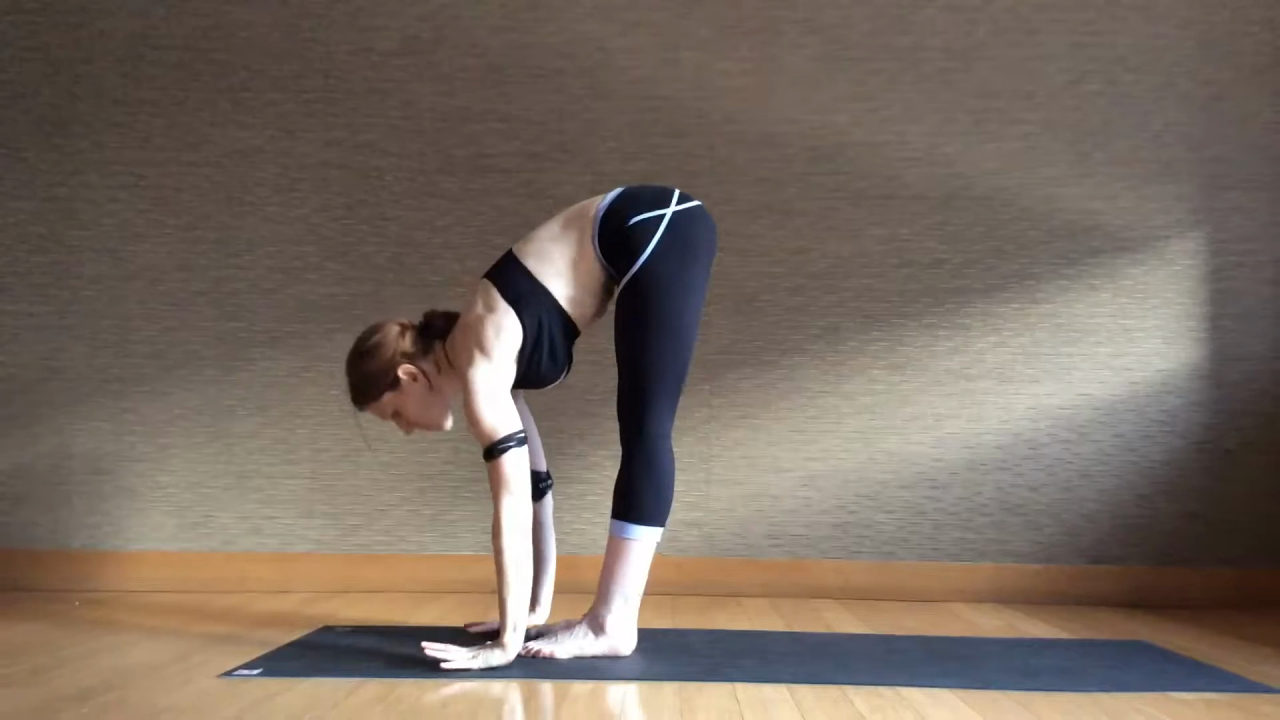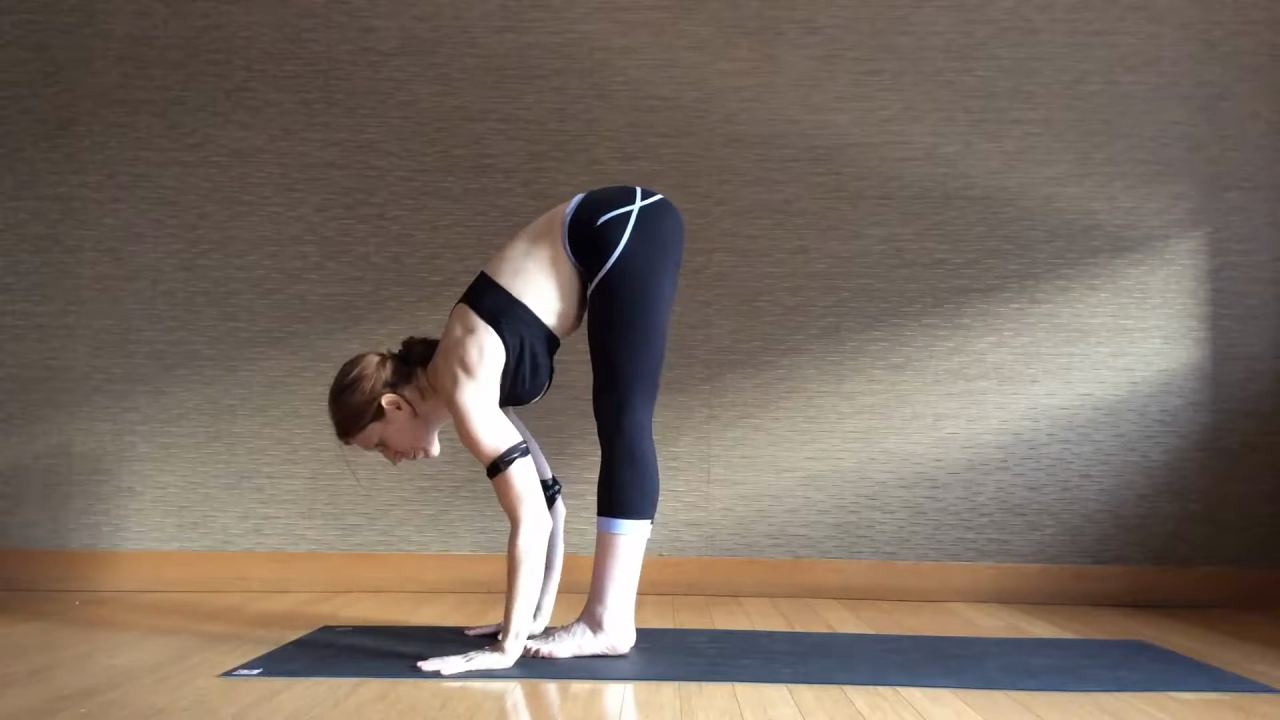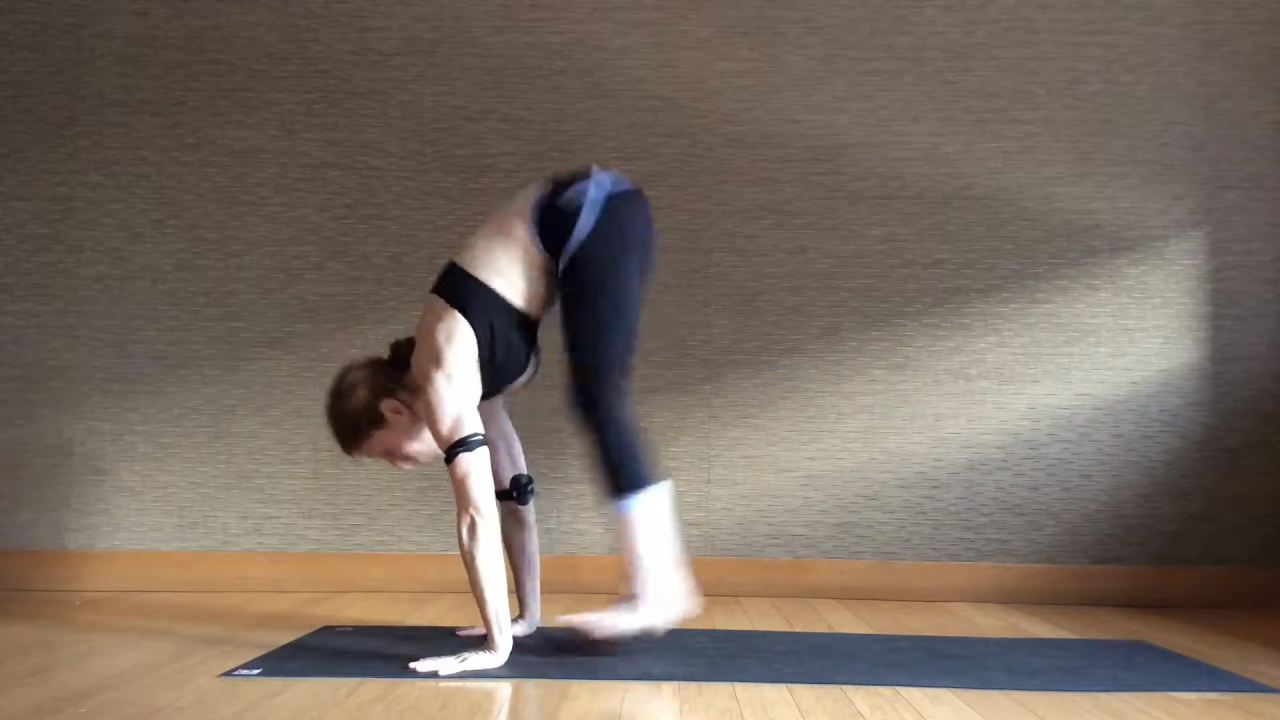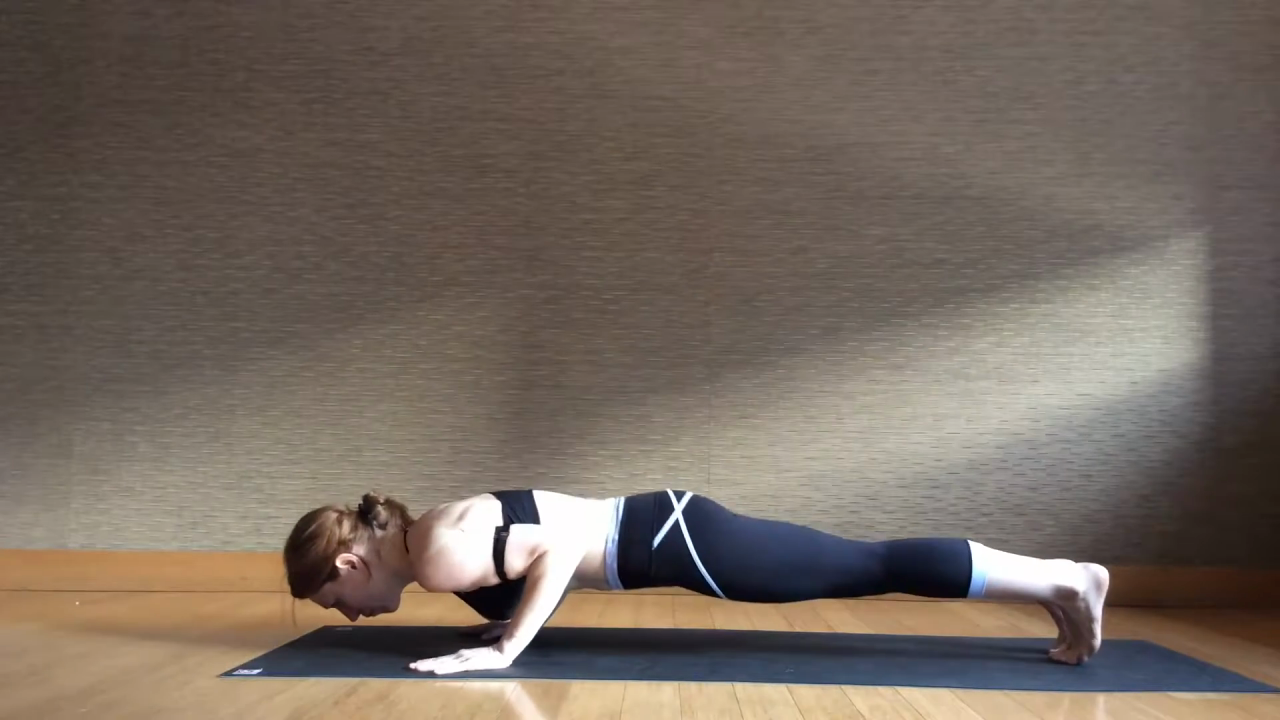
dt=1s
person 1, frame 1
left shoulder: (477, 367)
right shoulder: (491, 360)
left elbow: (513, 509)
right elbow: (534, 485)
left wrist: (509, 641)
right wrist: (537, 607)
left hip: (661, 231)
right hip: (656, 229)
left knee: (645, 431)
right knee: (642, 433)
left ankle: (610, 624)
right ankle: (614, 617)
person 1, frame 2
left shoulder: (462, 390)
right shoulder: (469, 380)
left elbow: (530, 520)
right elbow: (545, 496)
left wrist: (509, 647)
right wrist: (536, 617)
left hip: (627, 230)
right hip: (617, 234)
left knee: (623, 426)
right knee: (620, 428)
left ankle: (609, 623)
right ankle: (609, 618)
person 1, frame 3
left shoulder: (443, 386)
right shoulder: (460, 387)
left elbow: (479, 514)
right elbow: (515, 493)
left wrist: (498, 644)
right wrist: (529, 614)
left hip: (595, 215)
left knee: (598, 401)
right knee: (597, 399)
left ankle: (654, 593)
right ankle: (661, 585)
person 1, frame 4
left shoulder: (434, 559)
right shoulder: (437, 529)
left elbow: (554, 552)
left wrist: (504, 648)
right wrist: (512, 617)
left hip: (672, 541)
right hip: (663, 528)
left knee: (868, 567)
right knee: (862, 566)
left ankle: (1064, 579)
right ankle: (1061, 576)
